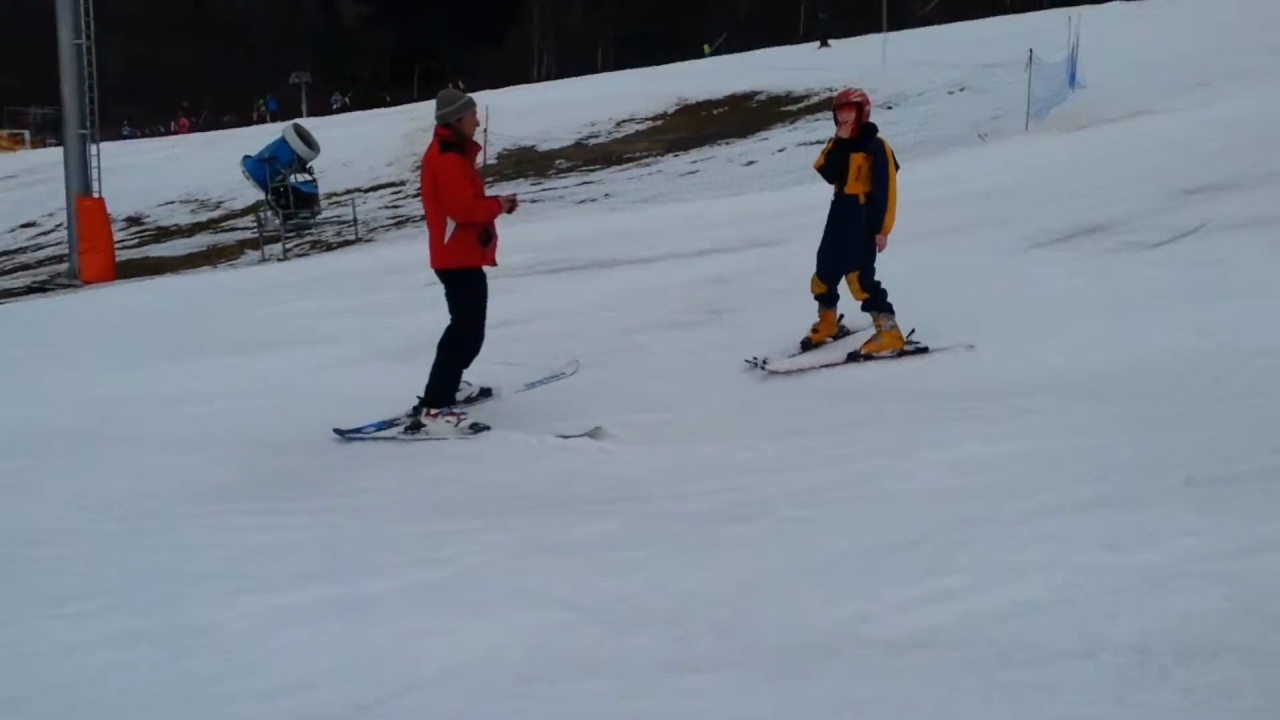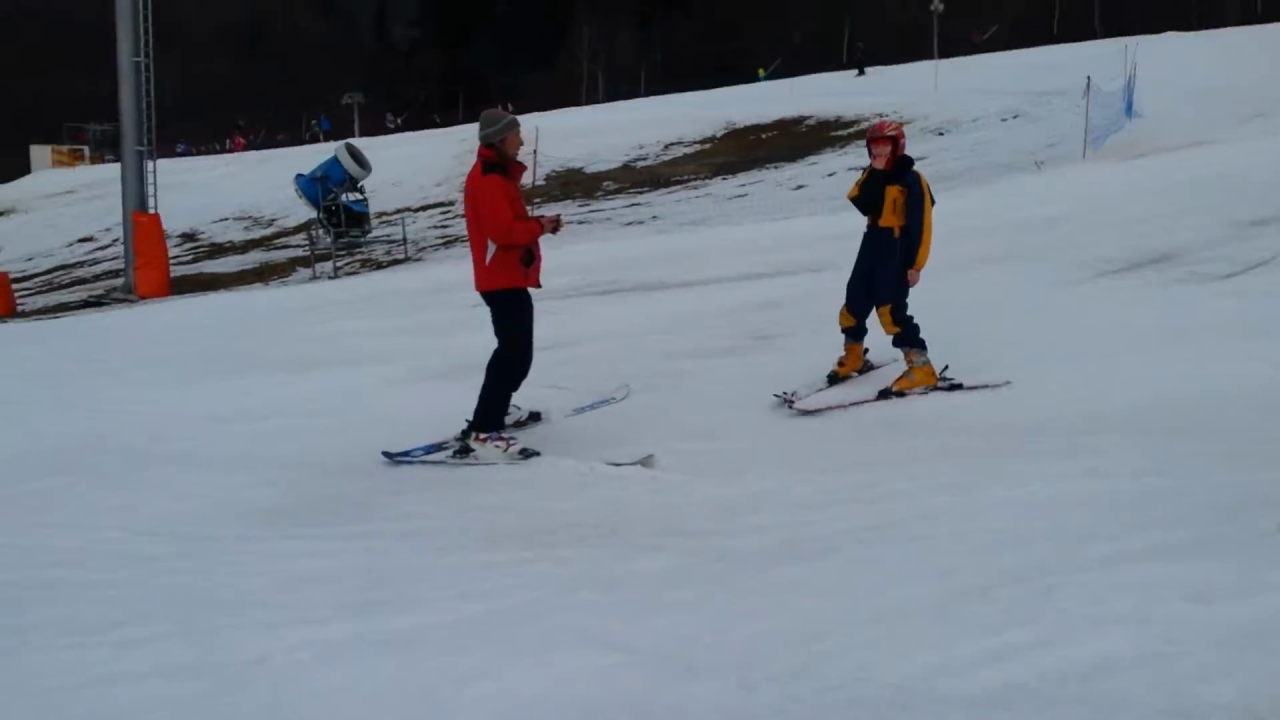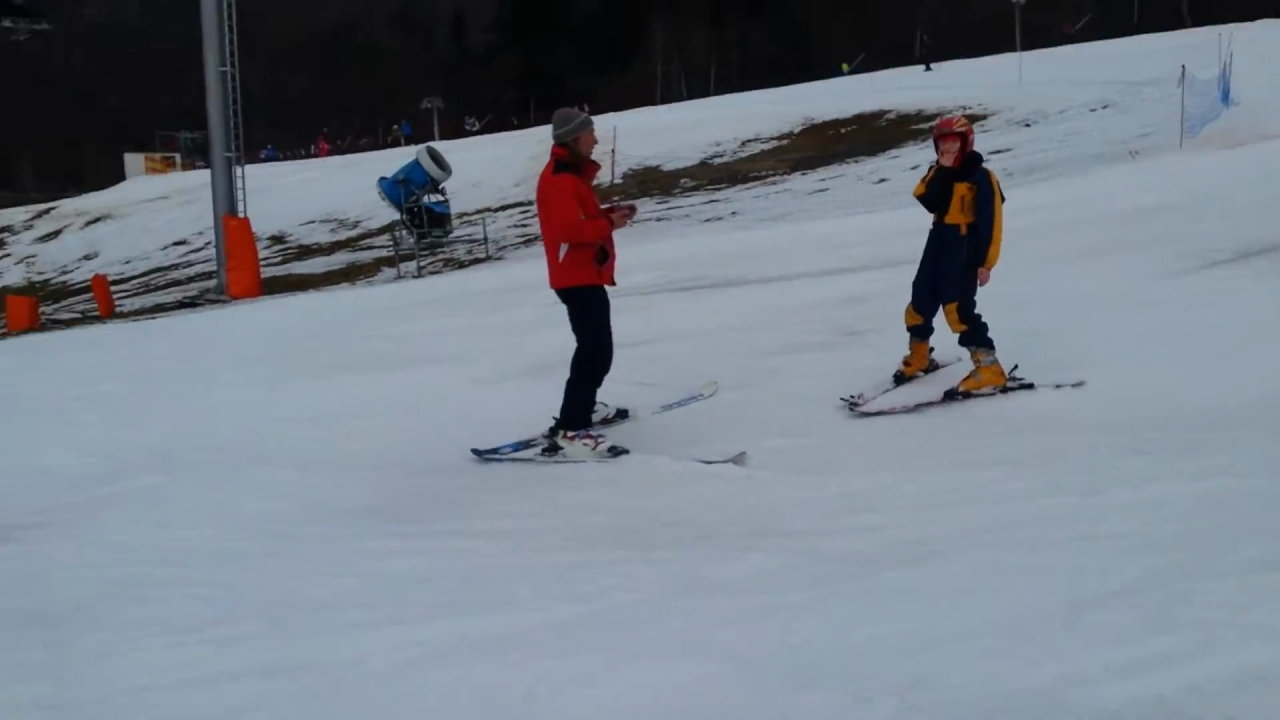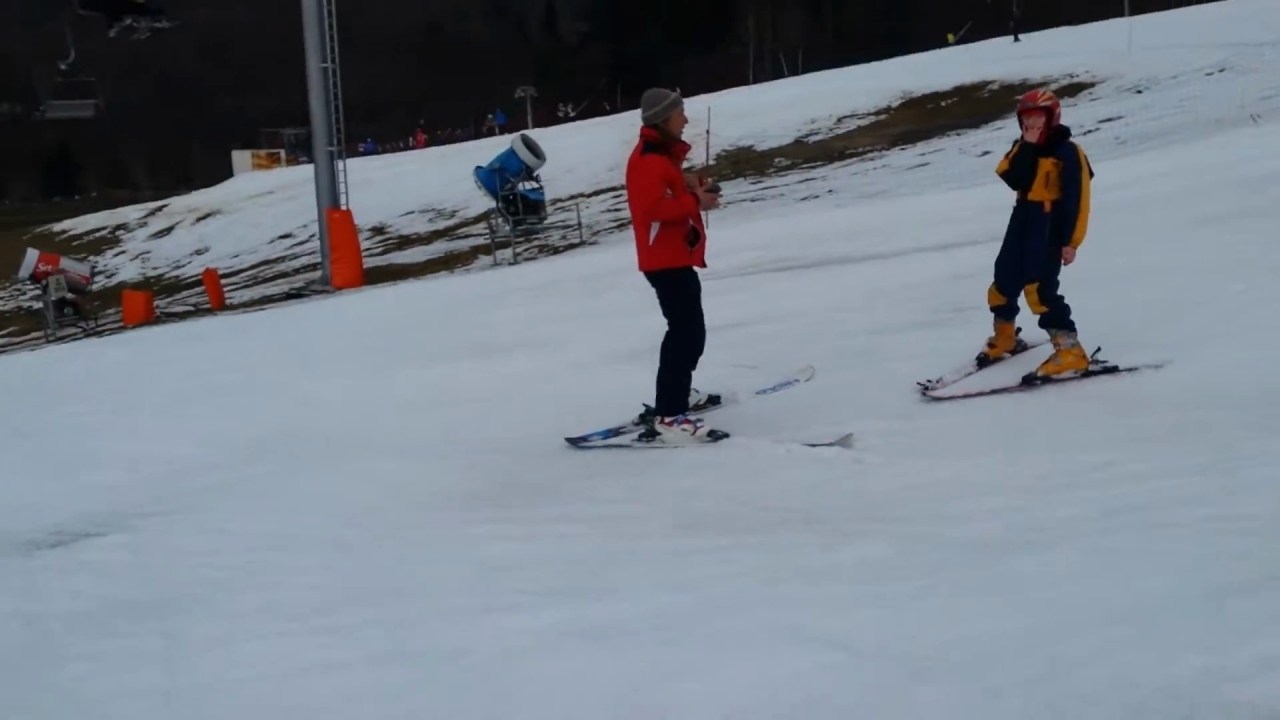
dt=0.2s
person 1, frame 1
left shoulder: (448, 153)
right shoulder: (448, 157)
right elbow: (463, 208)
left wrist: (493, 203)
right wrist: (497, 205)
left hip: (457, 255)
right hip: (460, 257)
left knee: (463, 325)
right knee: (468, 333)
left ankle: (447, 387)
right ankle: (435, 408)
person 1, frame 2
left shoulder: (495, 173)
right shoulder: (489, 178)
right elbow: (502, 230)
left wrist: (538, 222)
right wrist: (539, 226)
left hip: (506, 276)
right hip: (503, 279)
left knee: (511, 349)
right knee: (515, 355)
left ankle: (497, 410)
right ankle: (483, 432)
person 1, frame 3
left shoulder: (571, 172)
right shoulder: (561, 178)
right elbow: (569, 230)
left wrist: (610, 213)
right wrist: (610, 223)
left hip: (584, 274)
right hip: (577, 277)
left knee: (594, 346)
right knee: (597, 352)
left ankle: (583, 408)
right ankle: (571, 430)
person 1, frame 4
left shoulder: (661, 154)
right shoulder: (649, 158)
right elbow: (652, 207)
left wrist: (691, 186)
right wrist: (696, 201)
left hip: (673, 256)
right hip: (667, 259)
left knee: (684, 331)
right knee: (689, 335)
left ankle: (675, 395)
right ankle: (668, 416)
person 2, frame 1
left shoulder: (876, 146)
right shoulder: (838, 144)
left elbow: (886, 190)
right elbow: (829, 174)
left wrist: (883, 229)
right wrist: (839, 143)
left hip: (864, 216)
right hip: (840, 213)
left knee: (858, 275)
right knee: (825, 272)
left ankle: (889, 332)
right ankle: (828, 324)
person 2, frame 2
left shoulder: (912, 180)
right shoulder: (873, 176)
left elbow: (921, 224)
right elbow: (863, 205)
left wrist: (916, 263)
right wrist: (874, 174)
left hip: (897, 250)
right hip: (872, 244)
left knee: (890, 309)
right knee: (855, 304)
left ankle: (921, 368)
right ankle: (854, 357)
person 2, frame 3
left shoulder: (981, 177)
right shoulder: (938, 172)
left elbow: (991, 222)
right elbow: (930, 203)
left wrist: (986, 262)
right wrist: (941, 172)
left hip: (965, 247)
right hip: (938, 242)
left knee: (957, 307)
right knee: (920, 302)
left ankle: (989, 368)
right ankle: (919, 356)
person 2, frame 4
left shoulder: (1068, 151)
right shoulder: (1023, 148)
left elbow: (1077, 199)
right elbow: (1013, 179)
left wrist: (1072, 240)
right wrist: (1026, 147)
left hip: (1050, 224)
right hip: (1022, 219)
left knee: (1038, 287)
right knee: (1004, 281)
left ankle: (1070, 350)
right ankle: (1005, 336)
